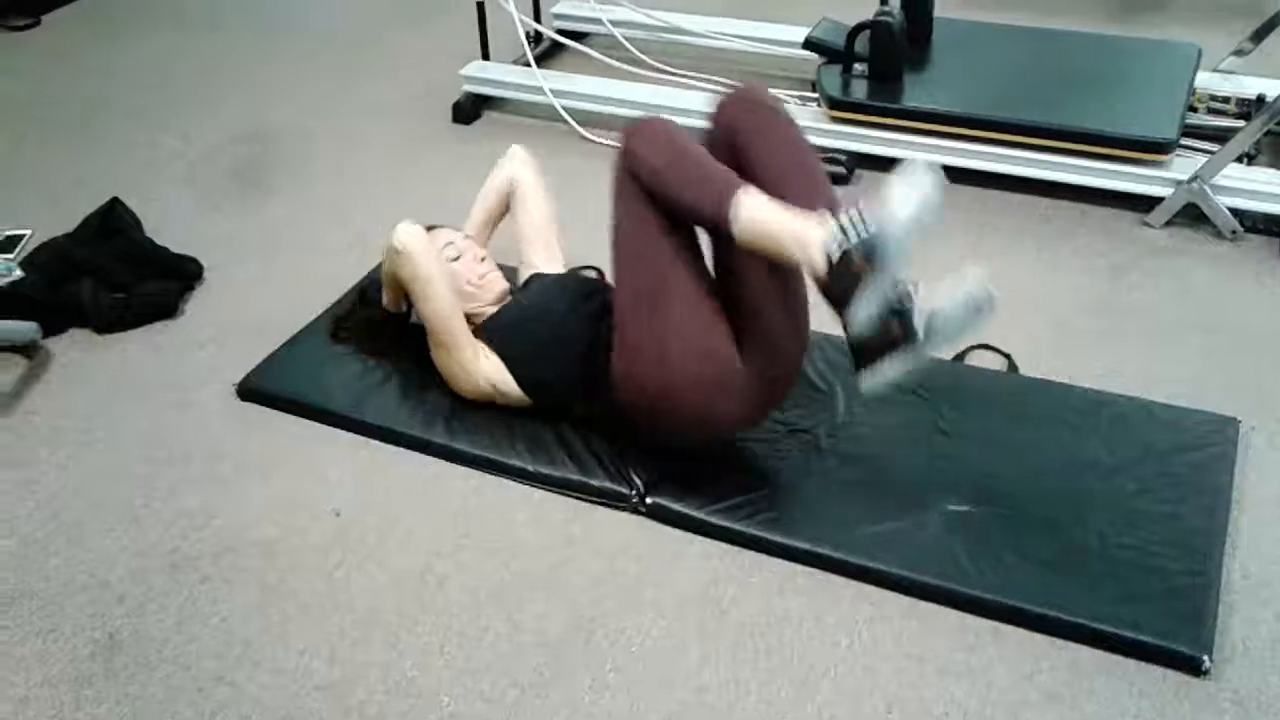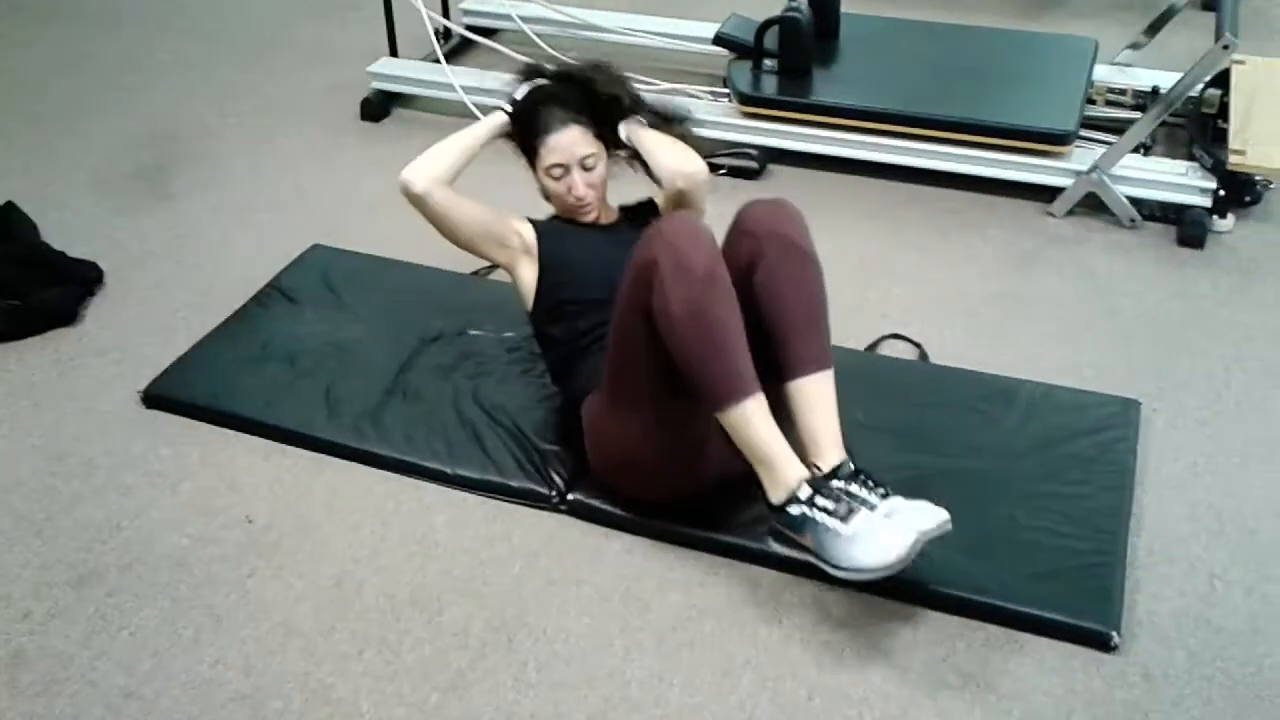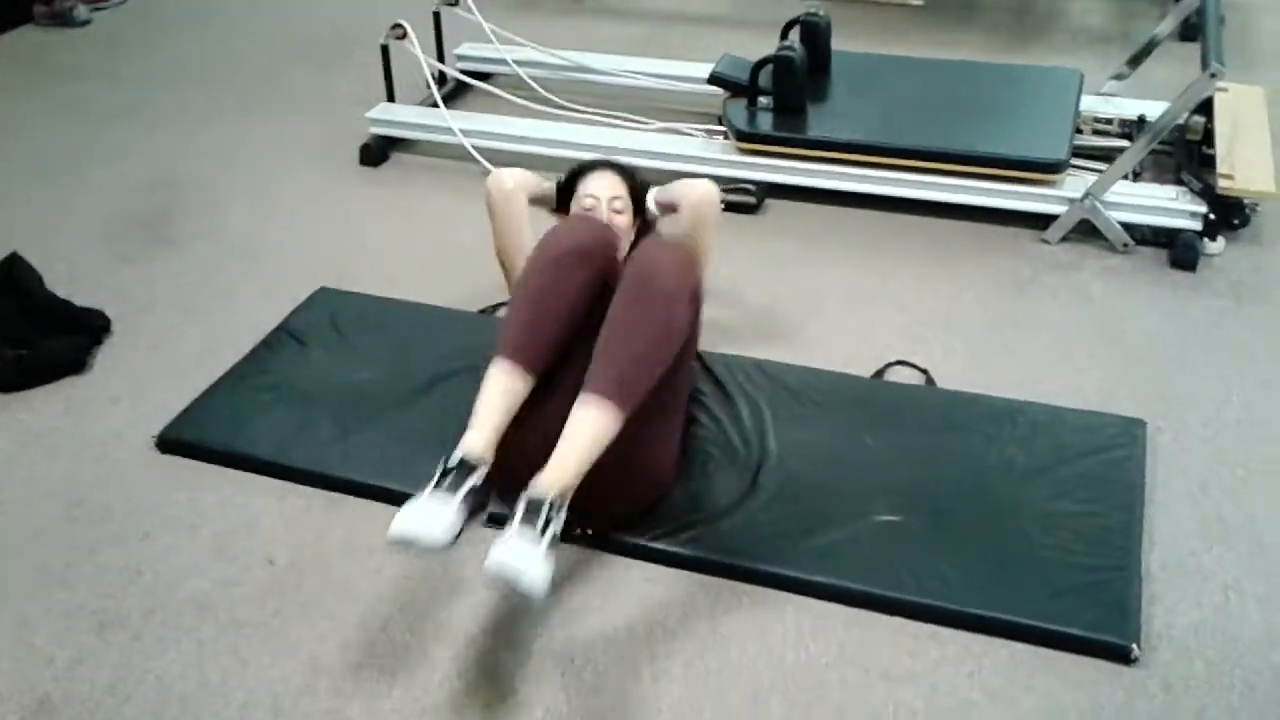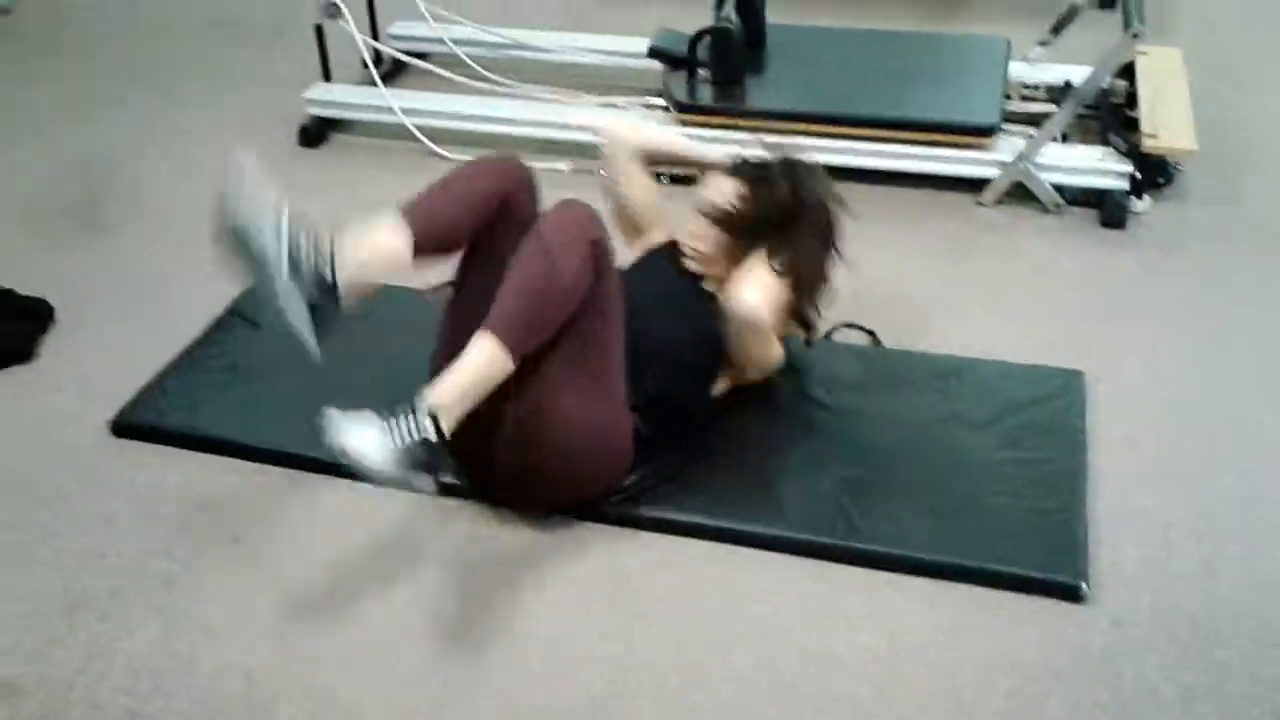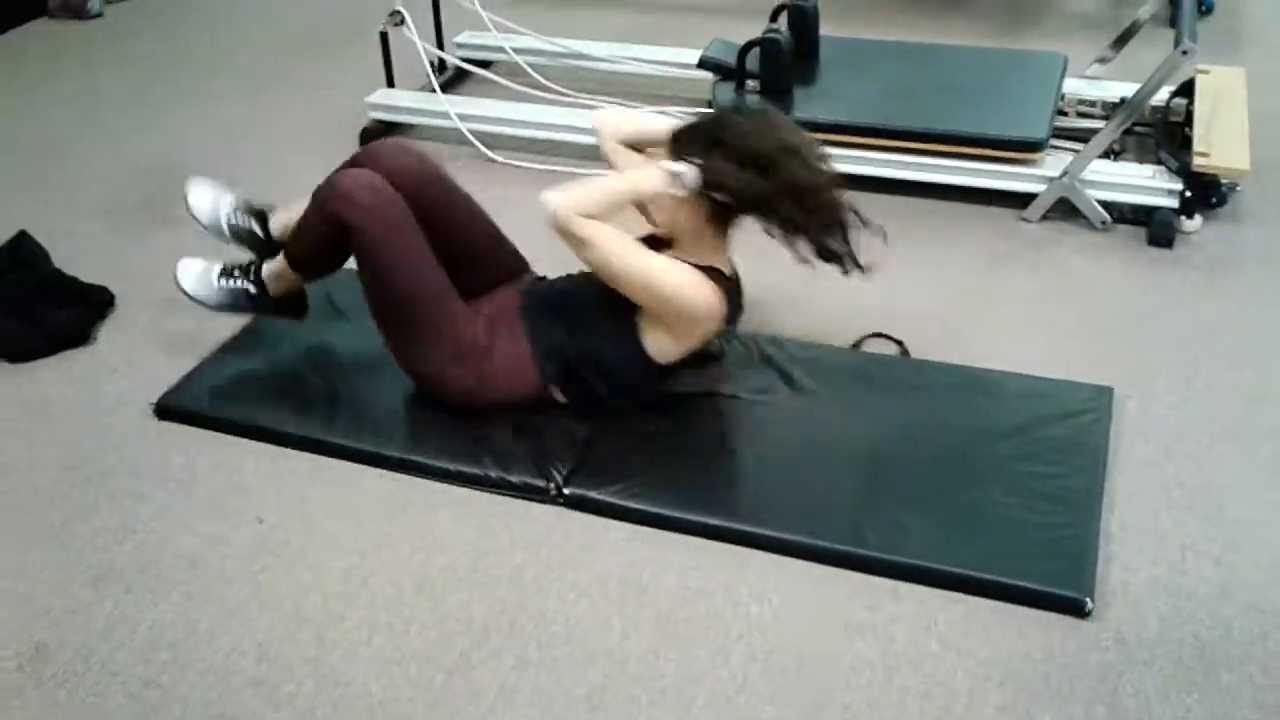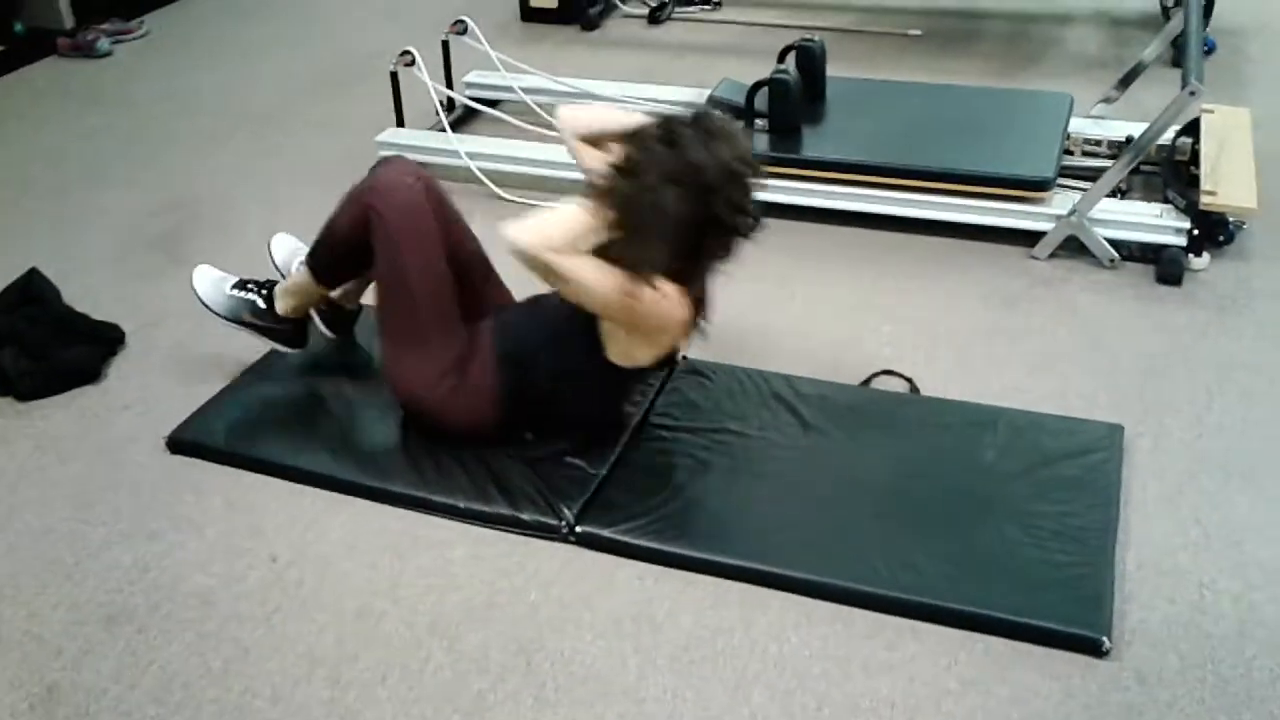
dt=0.7s
person 1, frame 1
left shoulder: (540, 286)
right shoulder: (478, 367)
left elbow: (515, 174)
right elbow: (409, 250)
left wrist: (465, 242)
right wrist: (400, 286)
left hip: (757, 349)
right hip: (684, 389)
left knee: (744, 107)
right knee: (647, 144)
left ankle: (878, 330)
right ankle: (839, 256)
person 1, frame 2
left shoulder: (653, 219)
right shoulder: (527, 243)
left elbow: (690, 175)
right elbow: (418, 183)
left wrist: (631, 128)
right wrist: (501, 119)
left hip: (726, 418)
right hip: (645, 444)
left knee: (768, 223)
right knee: (678, 244)
left ankle: (832, 474)
right ankle: (791, 496)
person 1, frame 3
left shoulder: (672, 269)
left elbow: (704, 197)
right elbow: (505, 185)
left wrist: (656, 204)
right wrist: (560, 196)
left hip: (623, 465)
right hip: (534, 442)
left knee: (662, 269)
right knee: (581, 235)
left ankle: (543, 506)
right ankle: (470, 465)
person 1, frame 4
left shoulder: (754, 345)
right shoulder: (661, 237)
left elbow: (754, 303)
right elbow: (620, 139)
left wrist: (771, 252)
right wrist: (725, 164)
left hip: (564, 451)
right hip: (480, 406)
left knee: (574, 225)
right knee: (505, 178)
left ankle: (426, 430)
right ankle: (326, 274)
person 1, frame 5
left shoulder: (697, 299)
right shoulder: (697, 240)
left elbow: (565, 212)
right elbow: (610, 126)
left wrist: (657, 180)
left hip: (489, 367)
right hip: (522, 306)
left knee: (352, 191)
right knee: (389, 159)
left ankle: (266, 287)
right ankle: (268, 232)
person 1, frame 6
left shoulder: (660, 303)
right shoulder: (677, 247)
left elbow: (527, 240)
right elbow: (570, 121)
left wrist: (613, 204)
right wrist: (655, 135)
left hip: (461, 390)
right hip: (501, 337)
left knee: (389, 191)
right knee: (400, 172)
left ankle: (283, 309)
right ankle: (335, 299)
